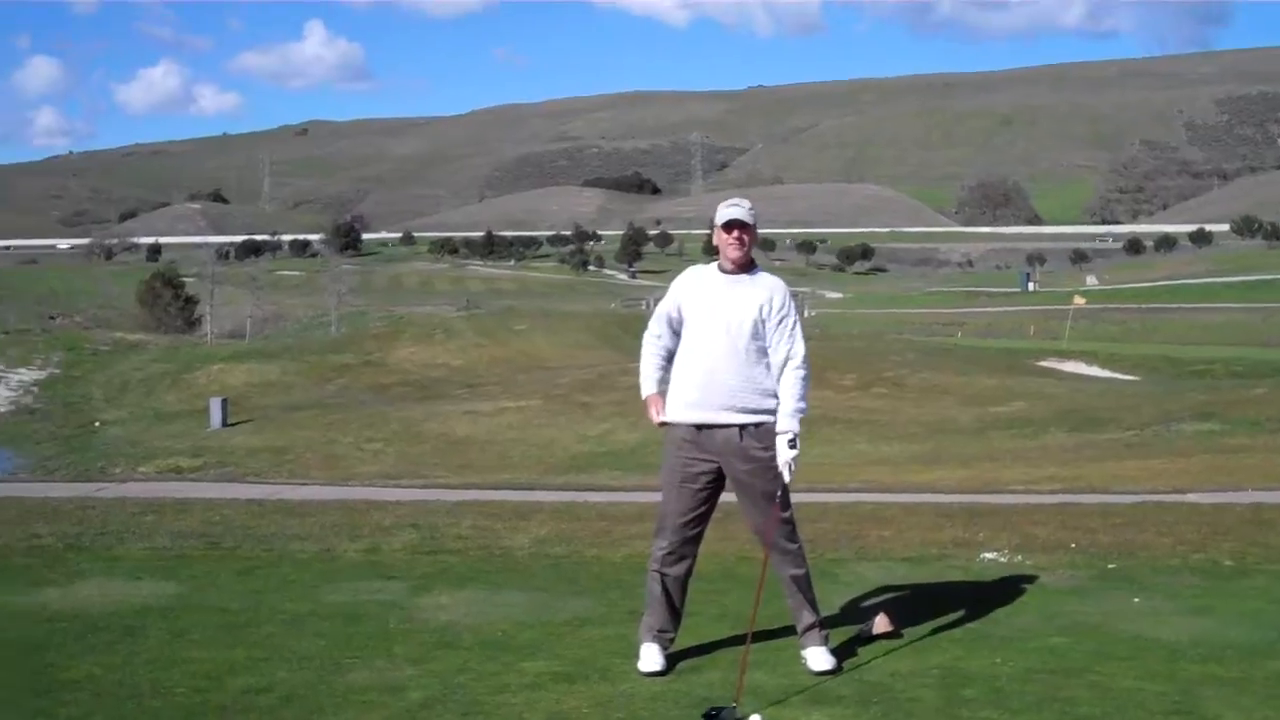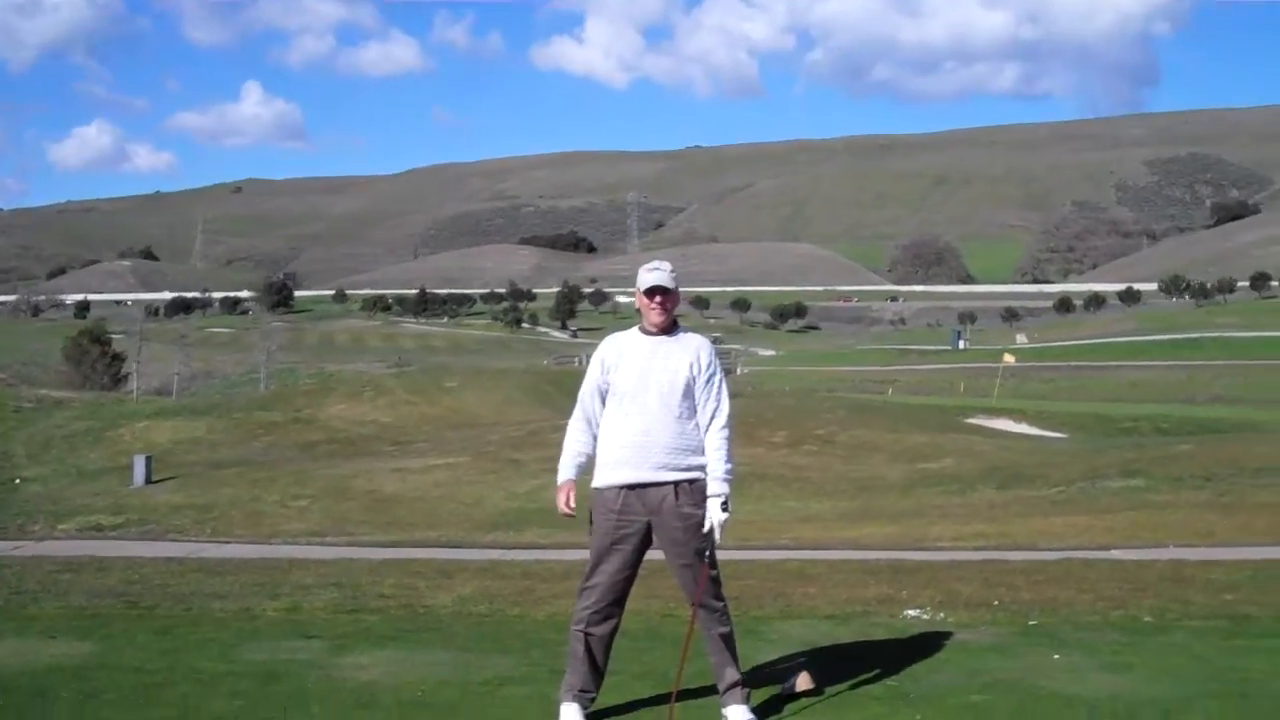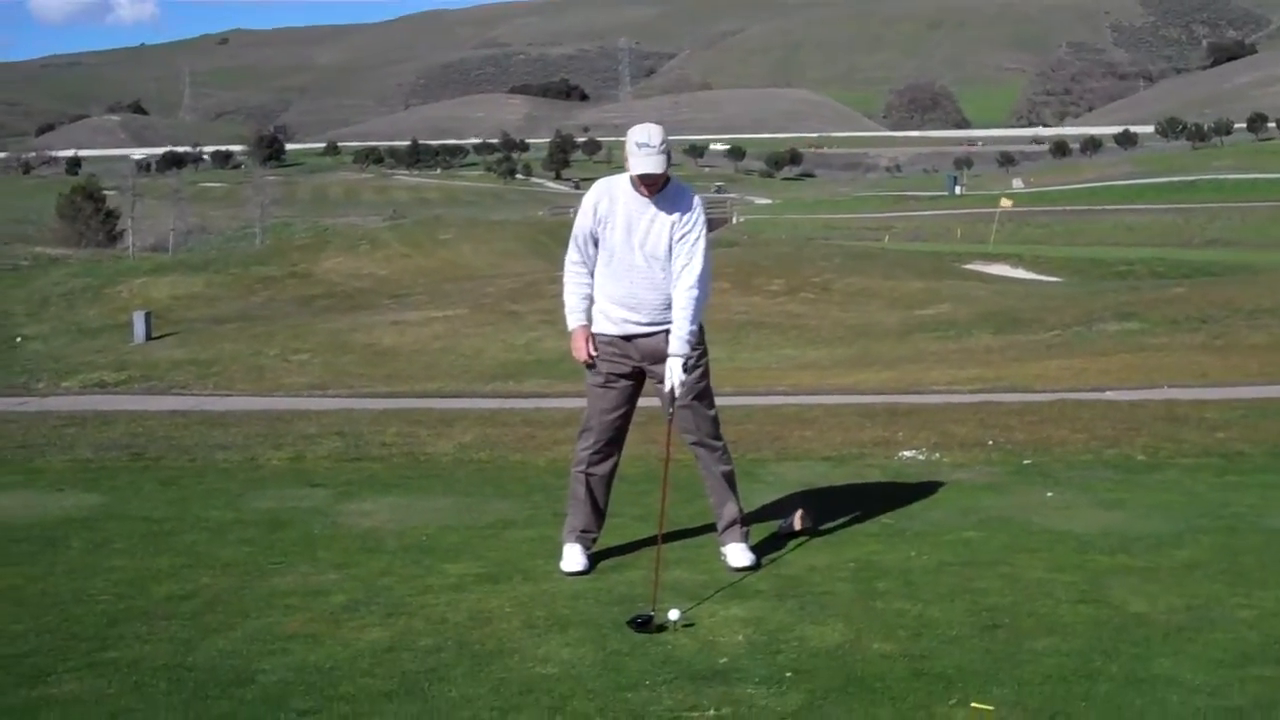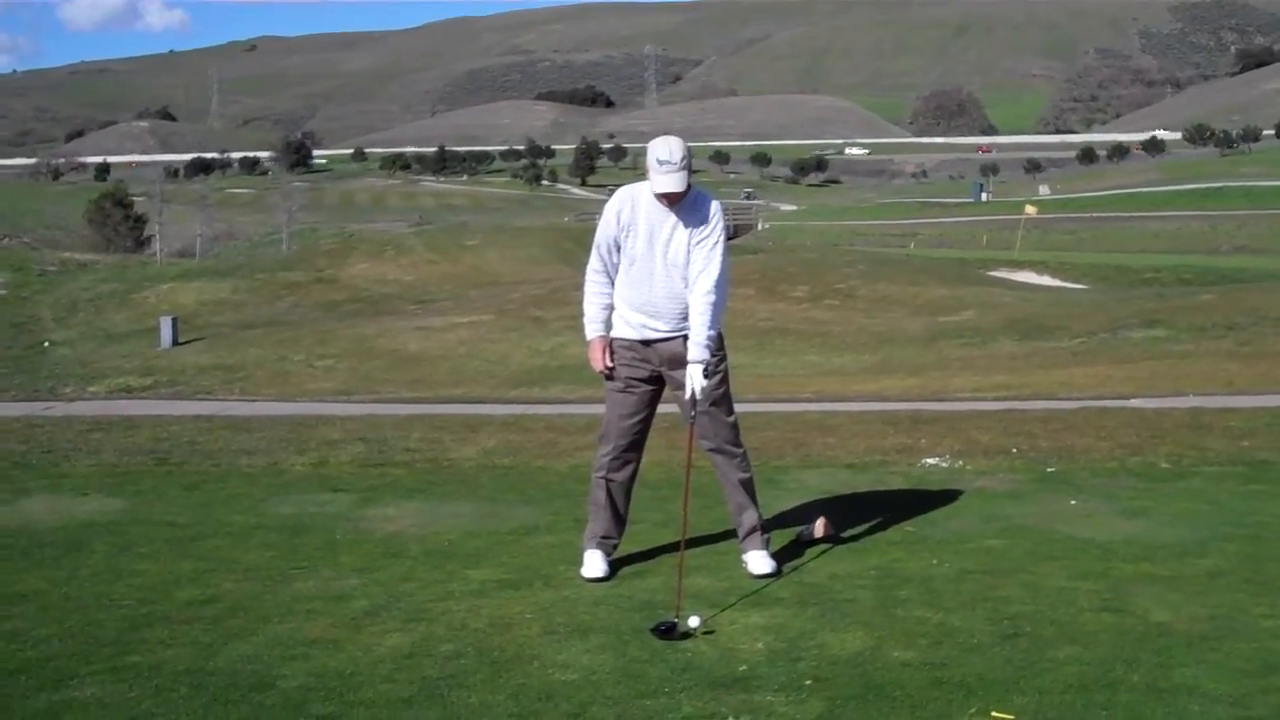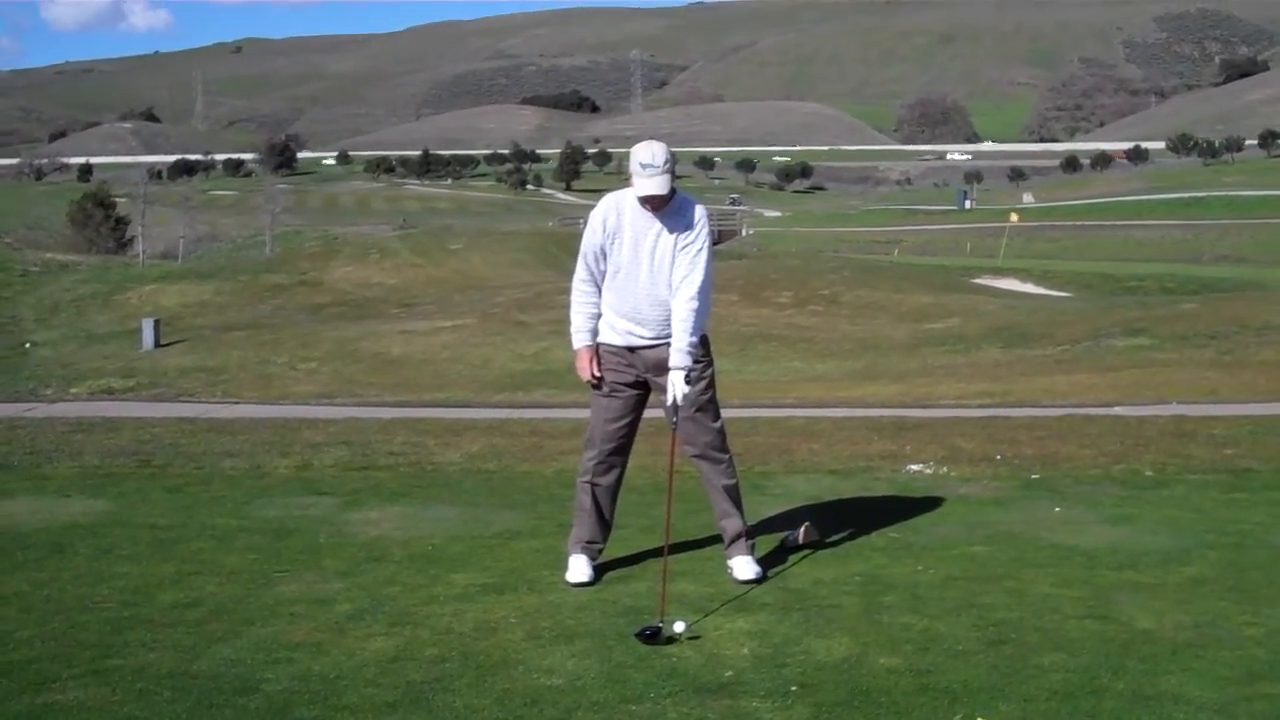
dt=1s
person 1, frame 1
left shoulder: (773, 290)
right shoulder: (690, 281)
left elbow: (791, 365)
right elbow: (658, 337)
left wrist: (789, 428)
right wrist: (651, 391)
left hip: (753, 432)
right hip: (688, 430)
left knee: (780, 536)
right knee: (673, 537)
left ankle: (812, 635)
right ankle: (655, 637)
person 1, frame 2
left shoulder: (698, 350)
right shoulder: (612, 349)
left elbow: (716, 426)
right elbow: (585, 418)
left wrist: (718, 492)
right wrist: (567, 476)
left hip: (683, 492)
right hip: (617, 492)
left knee: (707, 597)
right knee: (599, 599)
person 1, frame 3
left shoulder: (687, 205)
right shoulder: (602, 196)
left elbow: (690, 281)
right elbow: (579, 263)
left wrist: (678, 351)
right wrist: (578, 322)
left hip: (673, 337)
right hip: (612, 338)
left knee: (706, 436)
right knee: (597, 440)
left ankle: (733, 534)
right ankle: (577, 538)
person 1, frame 4
left shoulder: (708, 211)
right shoulder: (623, 203)
left elbow: (707, 286)
right elbow: (601, 271)
left wrist: (698, 356)
right wrist: (596, 331)
left hip: (692, 342)
right hip: (632, 343)
left knee: (723, 441)
right knee: (616, 446)
left ankle: (753, 540)
right ankle: (598, 544)
person 1, frame 5
left shoulder: (693, 217)
right shoulder: (609, 211)
left elbow: (690, 293)
right elbow: (586, 279)
left wrist: (679, 362)
right wrist: (583, 341)
left hip: (679, 348)
right hip: (618, 349)
left knee: (709, 447)
right knee: (602, 451)
left ankle: (738, 546)
right ankle: (583, 549)
